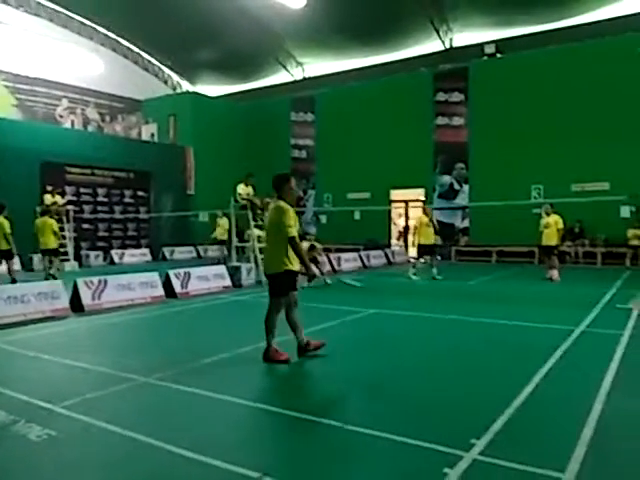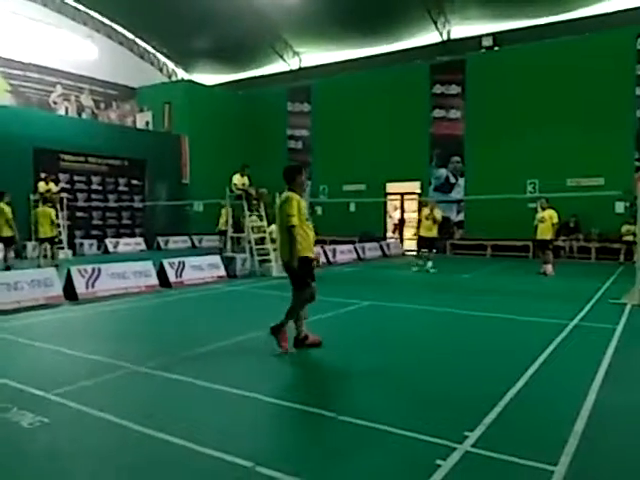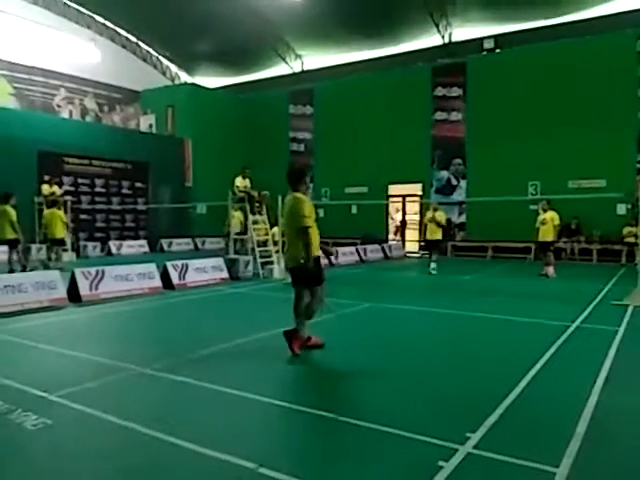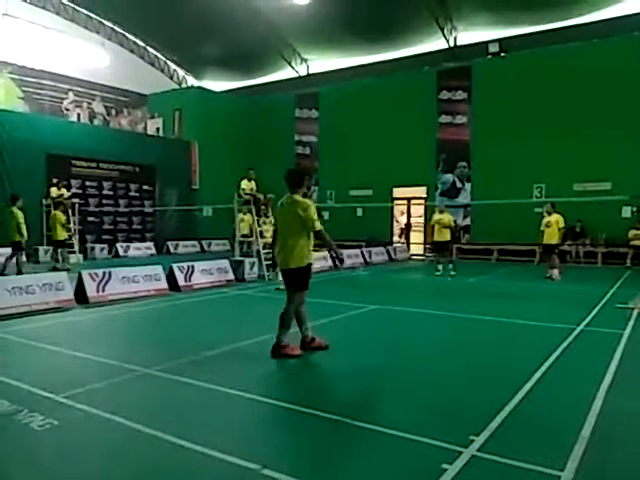
dt=0.4s
person 1, frame 1
left shoulder: (277, 207)
right shoulder: (284, 209)
right elbow: (293, 241)
right wrist: (308, 266)
left hip: (286, 265)
right hip: (281, 266)
left knee: (291, 304)
right knee: (276, 306)
left ankle: (302, 343)
right ankle: (270, 349)
person 1, frame 2
left shoulder: (297, 199)
right shoulder: (291, 199)
right elbow: (291, 231)
left wrist: (311, 254)
right wrist: (294, 259)
left hip: (303, 255)
right hip: (297, 256)
left knee: (301, 295)
right knee: (308, 295)
left ankle: (301, 335)
right ankle: (281, 327)
person 1, frame 3
left shoulder: (290, 200)
right shoulder: (302, 201)
right elbow: (306, 232)
left wrist: (320, 246)
right wrist: (310, 259)
left hip: (293, 259)
right hip: (306, 258)
left knee: (301, 297)
right knee: (317, 296)
left ankle: (302, 336)
right ankle: (297, 331)
person 1, frame 4
left shoulder: (281, 204)
right shoulder: (305, 205)
left elbow: (276, 233)
right elbow: (319, 233)
left wrist: (275, 255)
right wrist: (336, 252)
left hip: (285, 260)
right hip: (299, 261)
left knee: (298, 300)
right knee: (293, 302)
left ankle: (307, 338)
right ankle: (280, 344)
